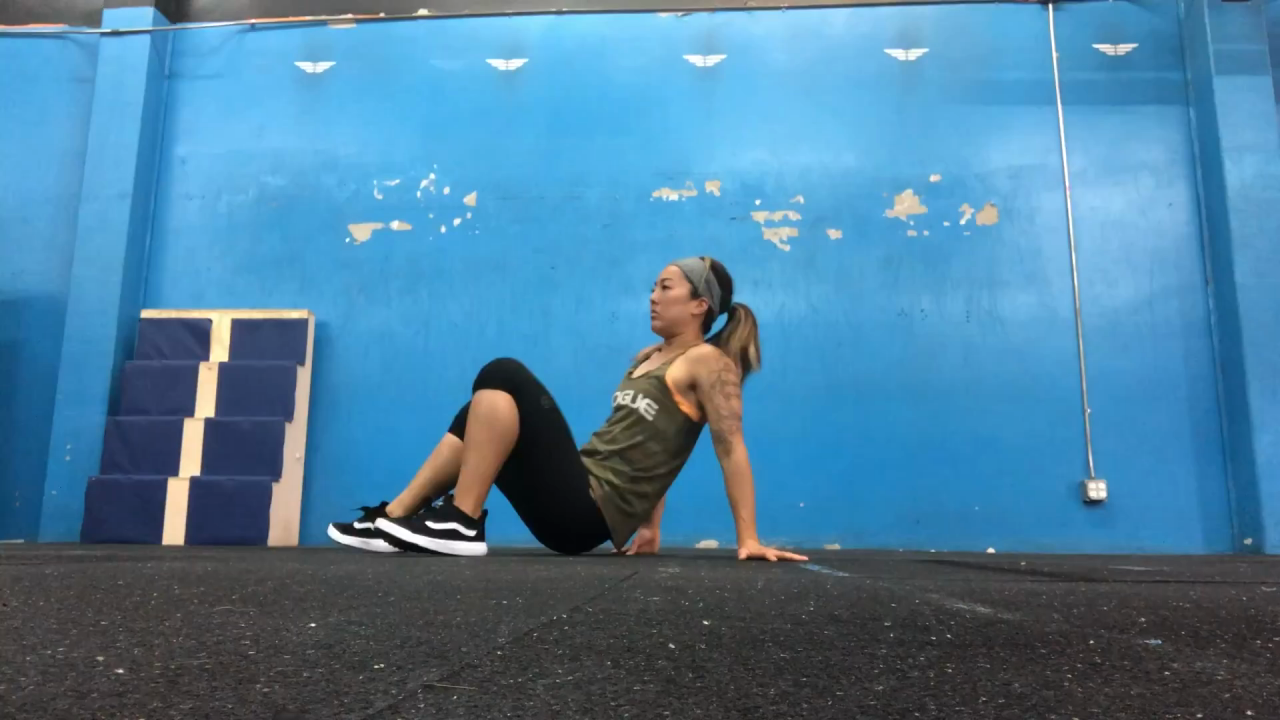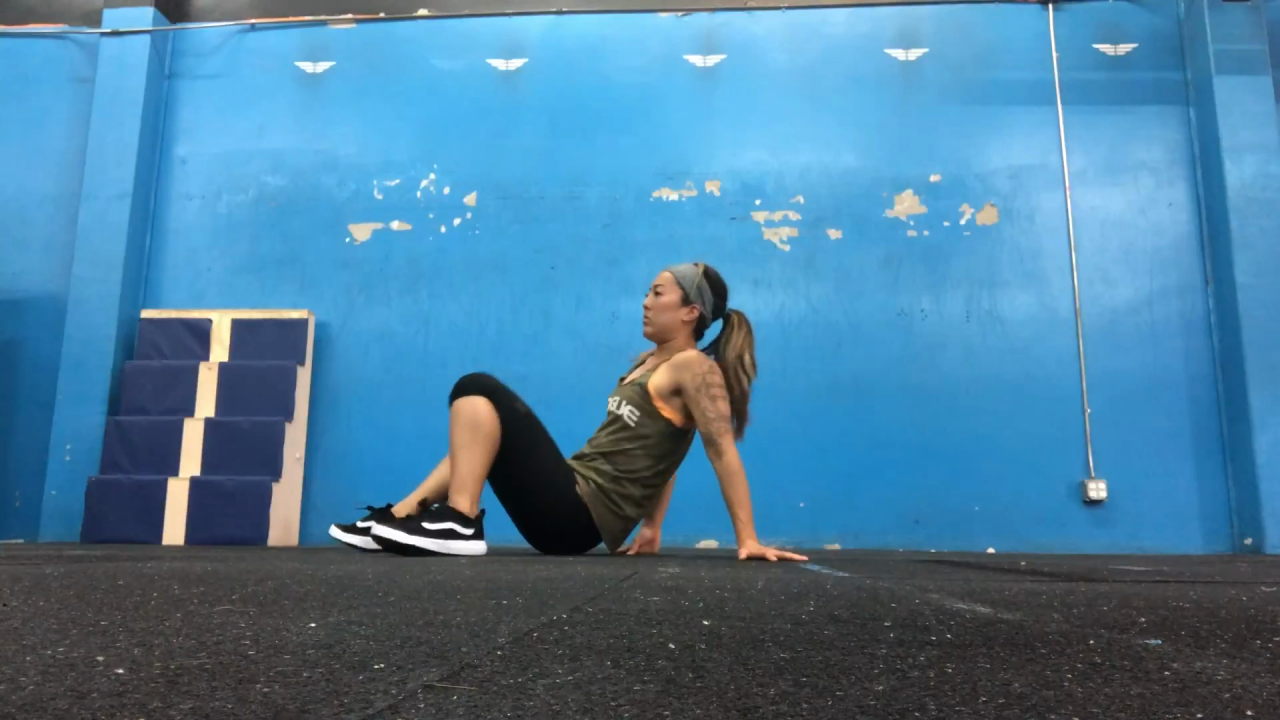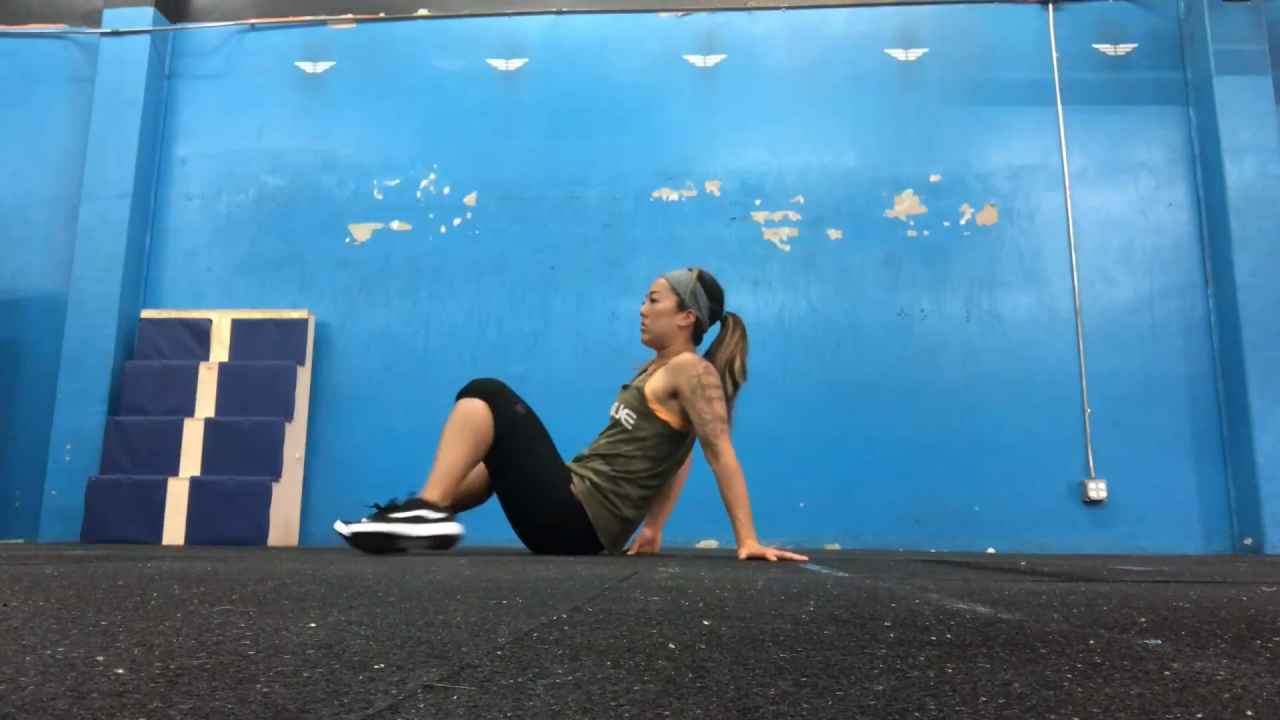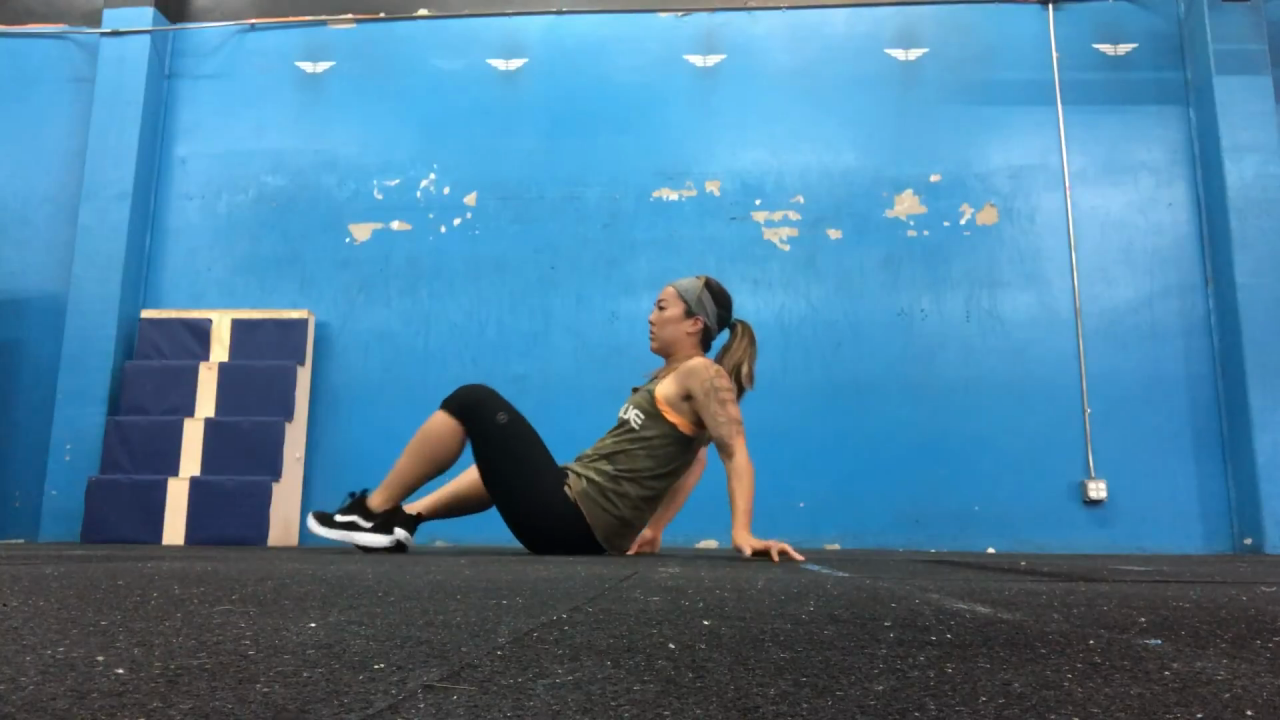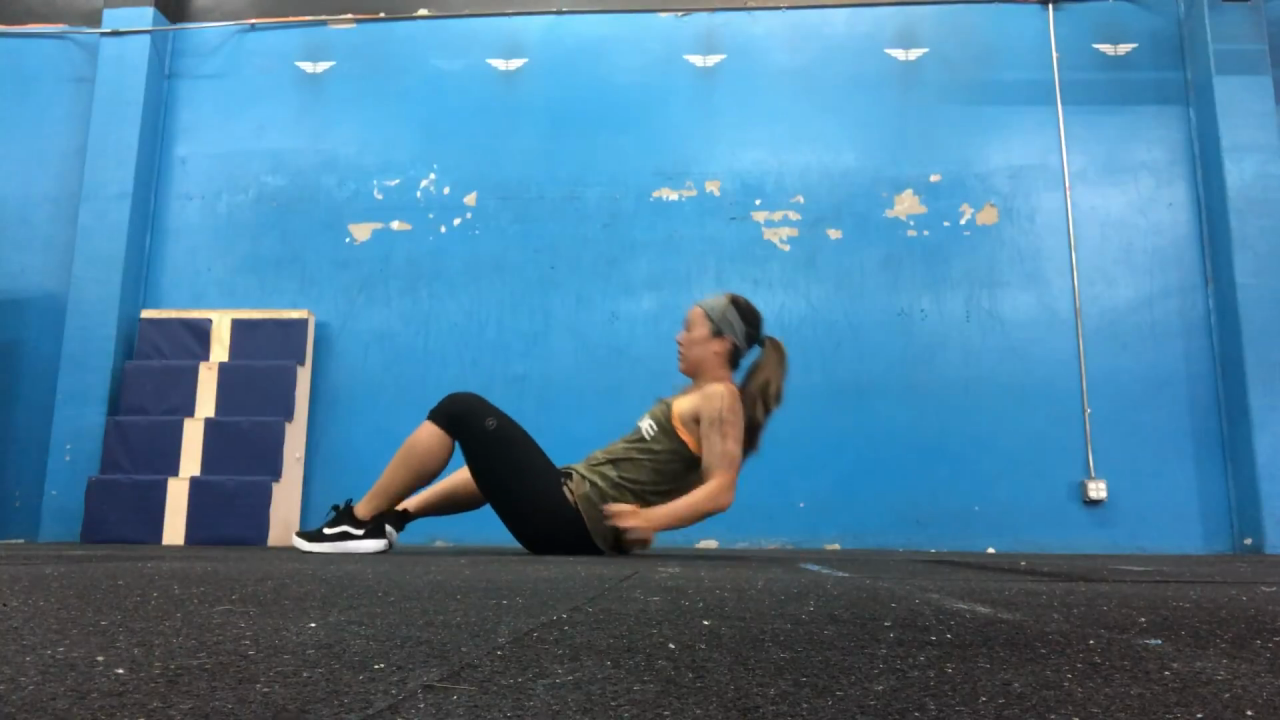
dt=0.2s
person 1, frame 1
left shoulder: (708, 363)
right shoulder: (650, 358)
left elbow: (731, 450)
left wrist: (749, 540)
right wrist: (649, 526)
left hip: (583, 515)
right hip: (573, 507)
left knee: (504, 375)
right knee: (480, 420)
left ankle: (462, 523)
right ankle: (391, 519)
person 1, frame 2
left shoulder: (694, 368)
right shoulder: (650, 363)
left elbow: (723, 451)
right elbow: (659, 450)
left wrist: (747, 539)
right wrist: (651, 526)
left hip: (573, 518)
right hip: (572, 514)
left knee: (478, 389)
right knee: (485, 442)
left ankle: (460, 522)
right ankle: (397, 520)
person 1, frame 3
left shoulder: (691, 371)
right shoulder: (657, 370)
left elbow: (721, 452)
right elbow: (674, 456)
left wrist: (747, 538)
right wrist: (651, 527)
left hip: (571, 521)
right hip: (577, 521)
left knee: (486, 394)
right knee: (502, 454)
left ankle: (428, 514)
right ankle: (402, 525)
person 1, frame 4
left shoulder: (701, 378)
right shoulder: (668, 376)
left elbow: (736, 456)
right elbow: (692, 458)
left wrist: (744, 531)
right wrist: (651, 525)
left hip: (569, 522)
right hip: (579, 517)
left knee: (473, 402)
right knee: (500, 460)
left ankle: (369, 514)
right ankle: (403, 518)
person 1, frame 5
left shoulder: (718, 403)
right shoulder: (703, 398)
left elbow: (719, 491)
right elbow: (673, 477)
left wrist: (652, 517)
right wrist: (635, 529)
left hip: (565, 525)
right hip: (574, 521)
left knee: (459, 410)
right knee: (483, 456)
left ankle: (361, 524)
right ankle: (393, 517)
